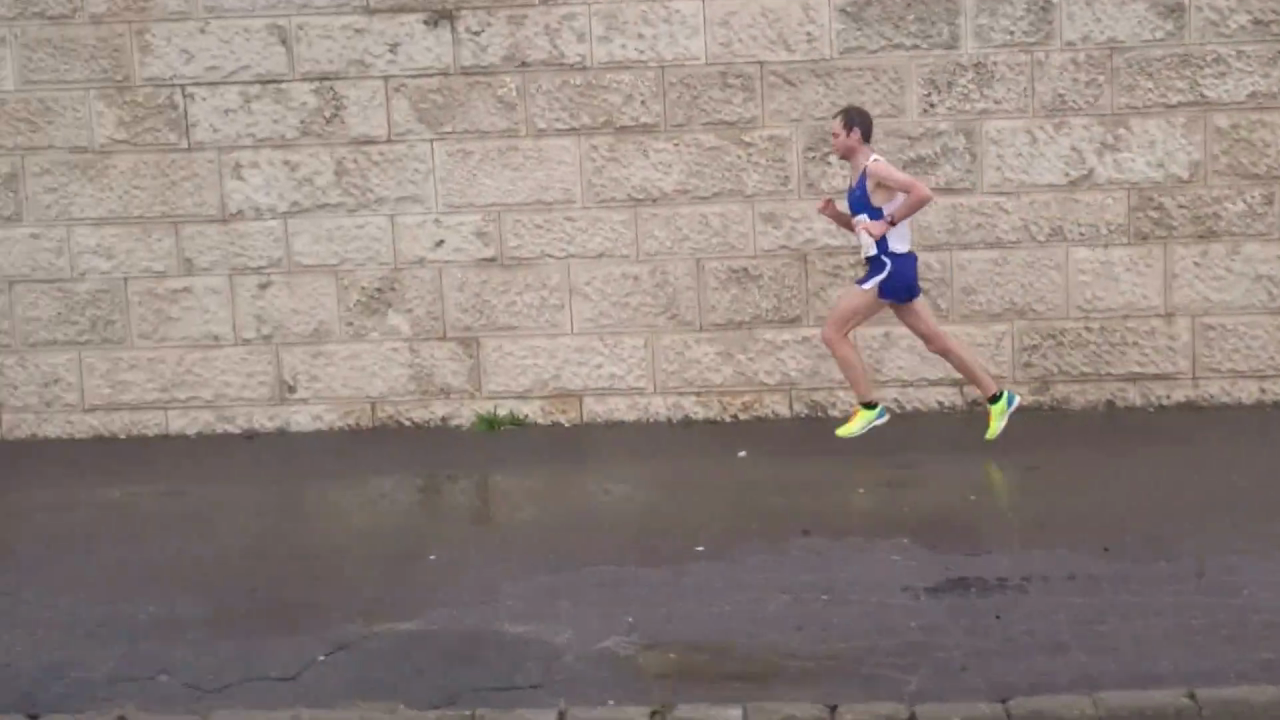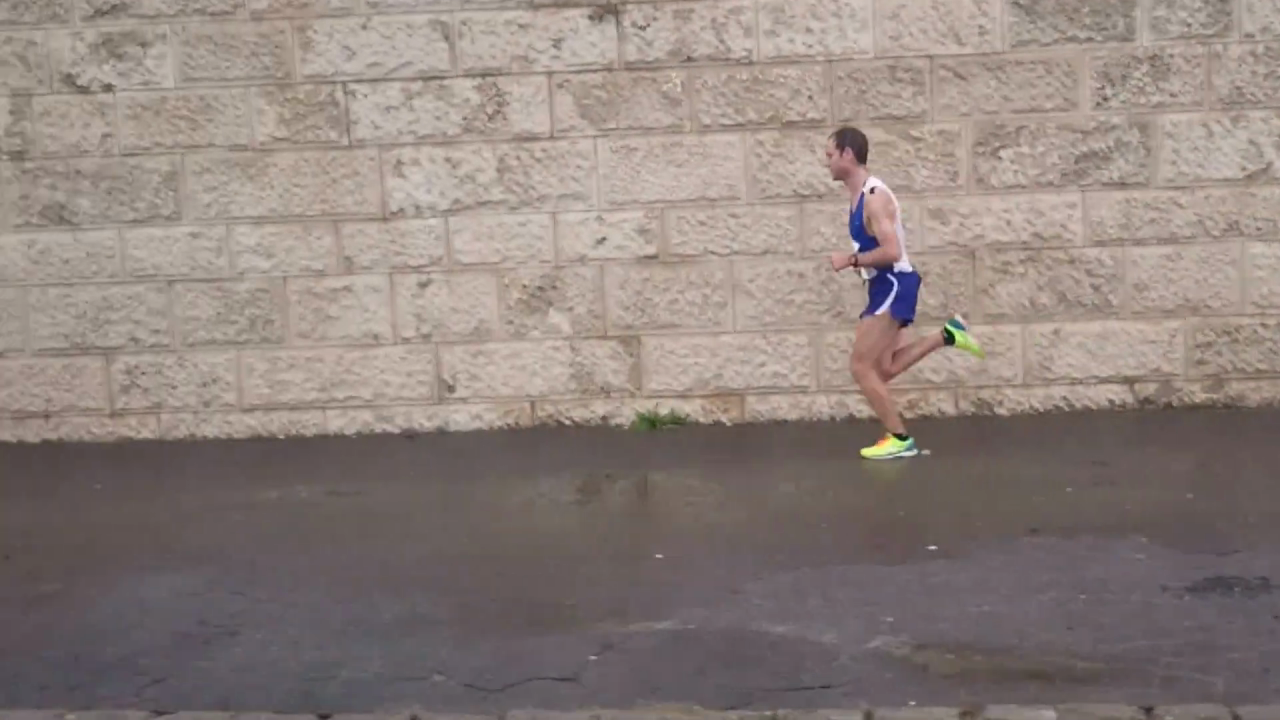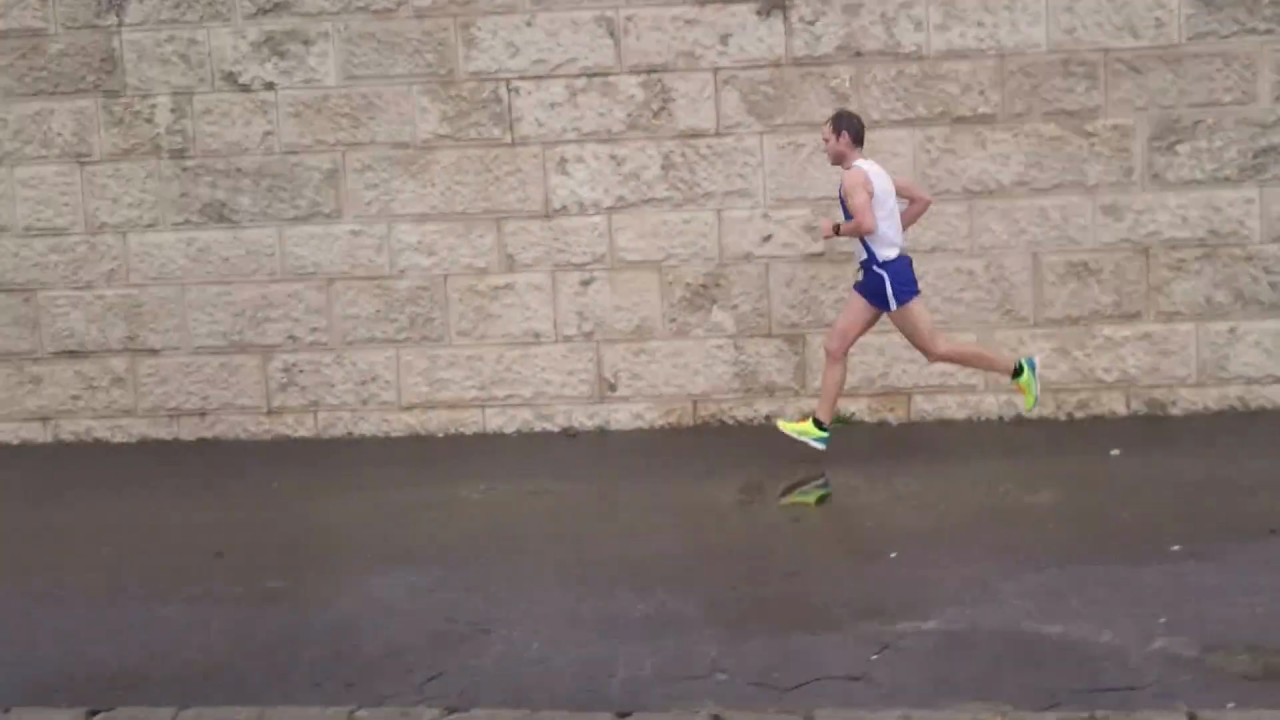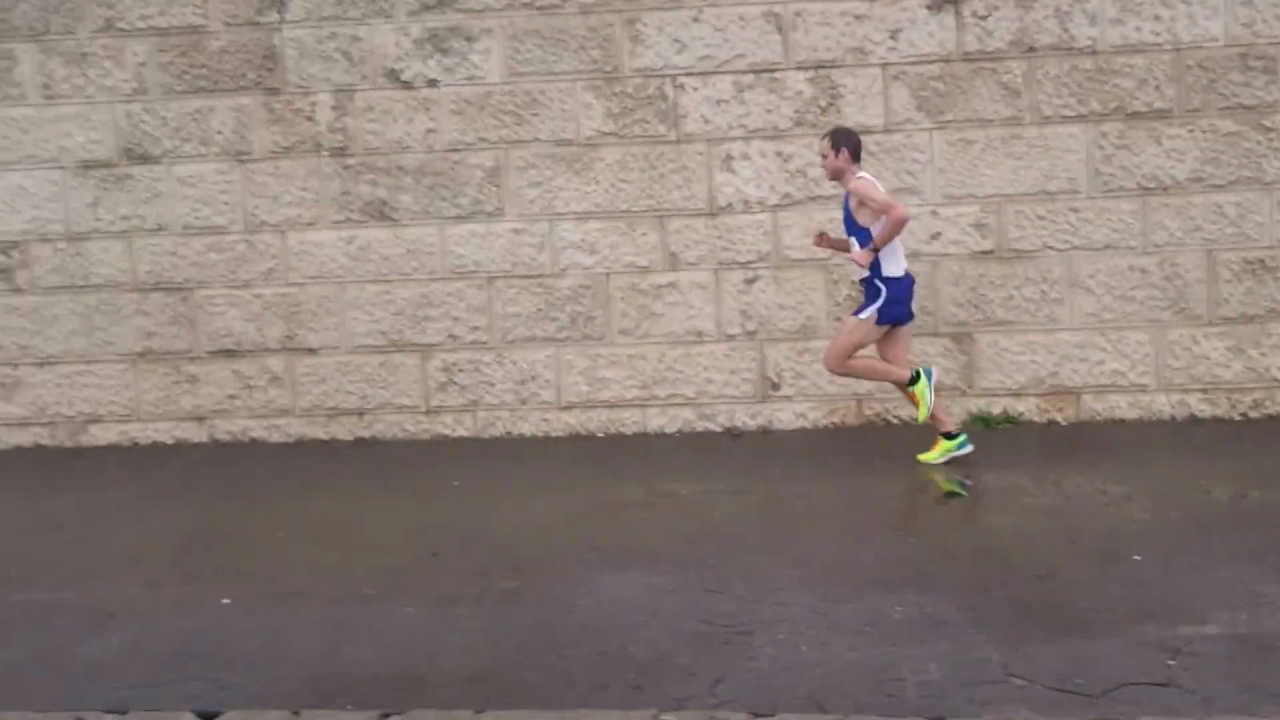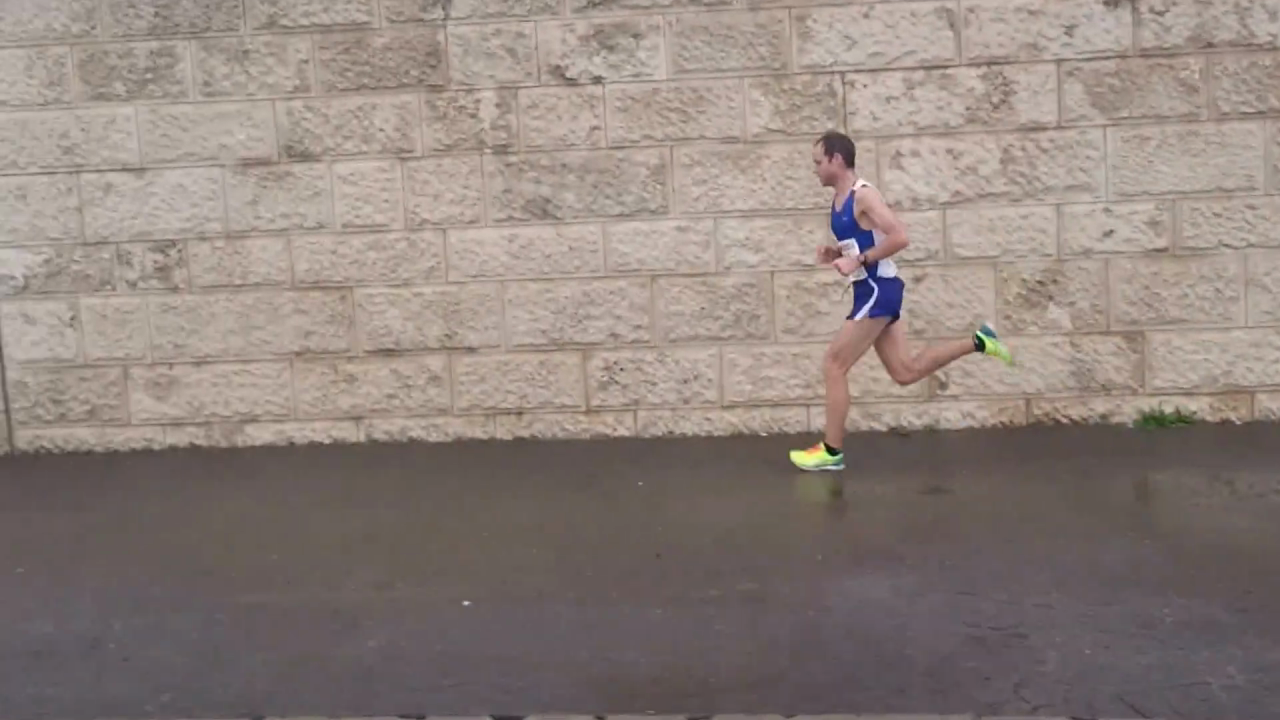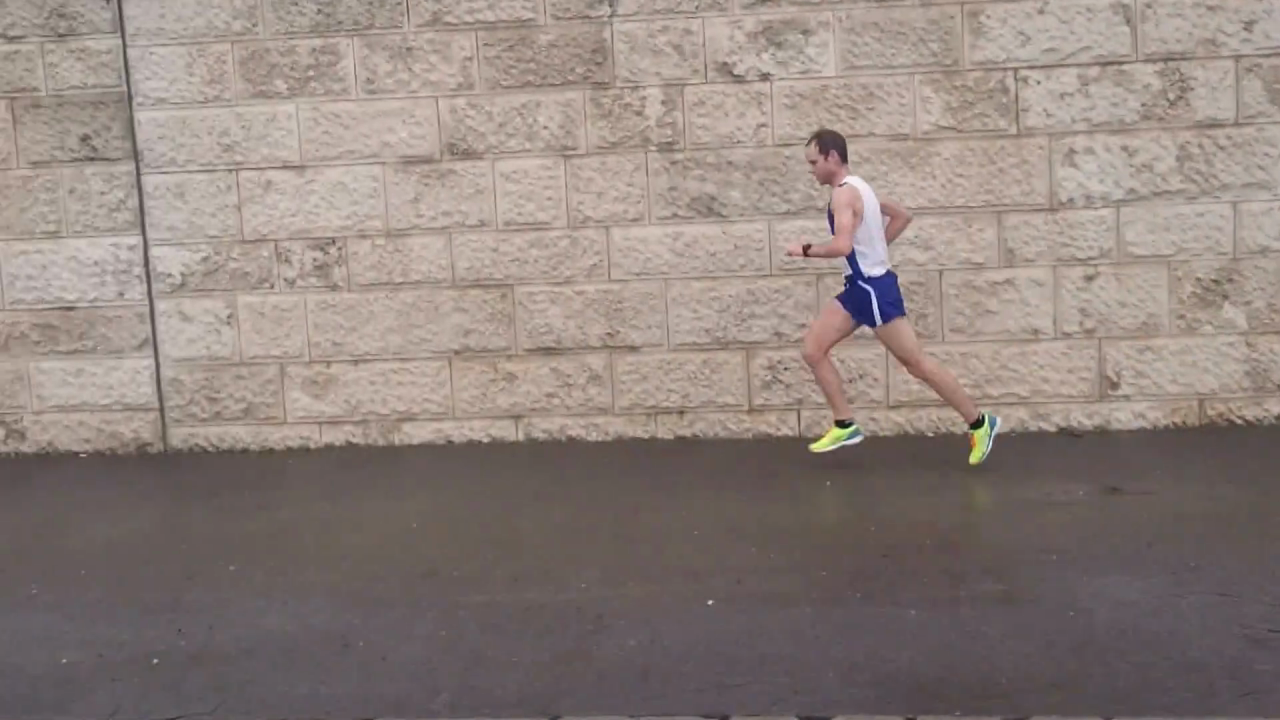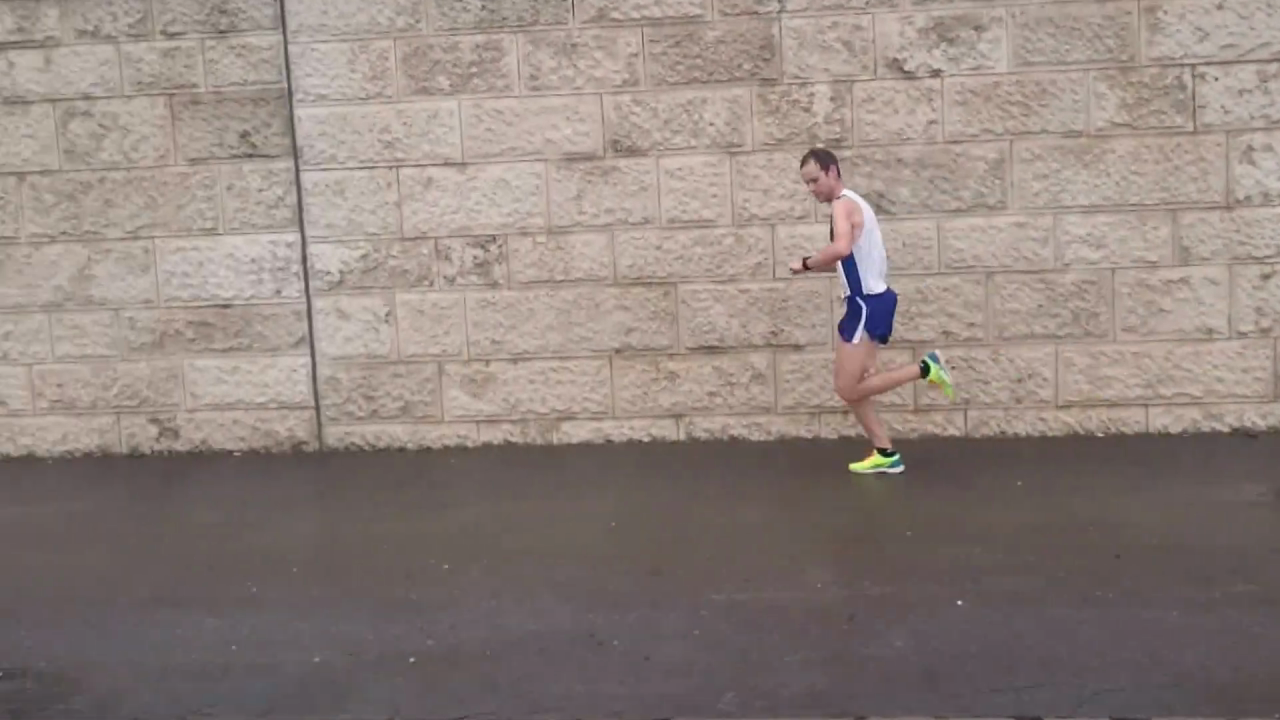
dt=0.2s
person 1, frame 1
left shoulder: (876, 169)
right shoulder: (861, 173)
left elbow: (923, 192)
left wrist: (884, 224)
right wrist: (837, 216)
left hip: (891, 268)
right hip: (888, 268)
left knee: (831, 331)
right knee: (936, 340)
left ankle: (870, 406)
right ankle: (998, 398)
person 1, frame 2
left shoulder: (875, 196)
right shoulder: (863, 192)
left elbow: (893, 252)
left wrist: (850, 260)
right wrist: (856, 258)
left hip: (893, 288)
right hip: (884, 288)
left knee: (860, 366)
right knee: (881, 371)
left ankle: (899, 437)
right ankle: (948, 335)
person 1, frame 3
left shoulder: (852, 175)
right shoulder: (873, 172)
left elbow: (864, 223)
right elbow: (924, 199)
left wrist: (836, 229)
left hip: (888, 274)
right hip: (879, 271)
left knee: (934, 349)
right knee: (834, 345)
left ankle: (1018, 370)
right ankle: (819, 427)
person 1, frame 4
left shoulder: (860, 185)
right shoulder: (856, 191)
left elbow: (901, 213)
left wrist: (871, 250)
right wrist: (827, 242)
left hip: (887, 290)
right hip: (883, 288)
left knee: (836, 362)
right knee: (899, 373)
left ankle: (916, 378)
right ankle: (952, 437)
person 1, frame 5
left shoulder: (863, 196)
right shoulder: (839, 197)
left elbow: (900, 237)
left wrist: (859, 262)
right wrist: (832, 253)
left hip: (878, 291)
right hip: (869, 292)
left knee: (832, 367)
right knee: (904, 373)
left ankle: (830, 451)
right ankle: (978, 341)
person 1, frame 6
left shoulder: (844, 192)
right shoulder: (858, 189)
left elbow: (840, 247)
right elbow: (903, 215)
left wrist: (805, 249)
left hip: (873, 290)
right hip: (861, 288)
left knee: (916, 364)
right knee: (812, 350)
left ankle: (978, 424)
right ankle: (844, 424)
person 1, frame 7
left shoulder: (845, 205)
right shoulder: (854, 206)
left elbow: (840, 249)
left wrist: (804, 263)
right wrist: (813, 263)
left hip: (867, 306)
right hip: (868, 302)
left knee: (849, 390)
right knee: (853, 388)
left ankle: (925, 369)
right ankle: (886, 453)
